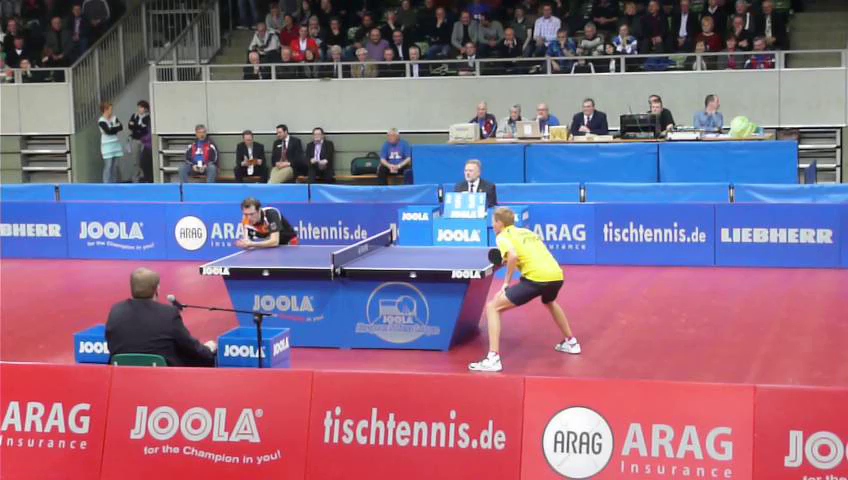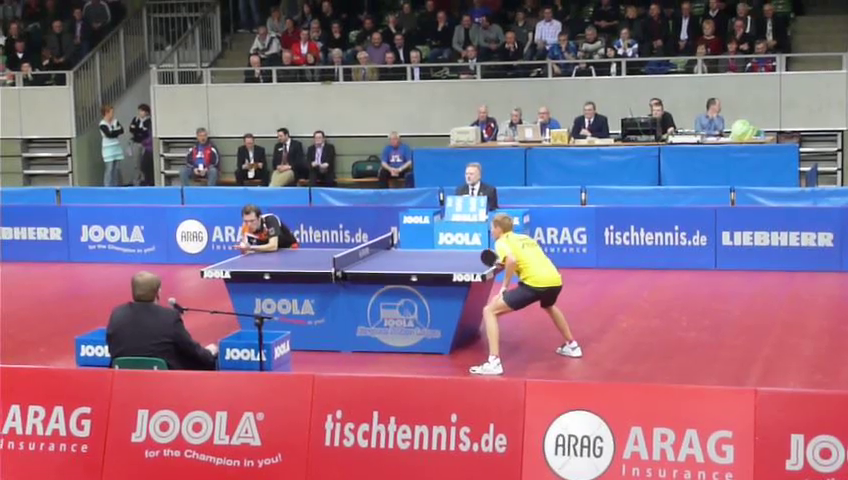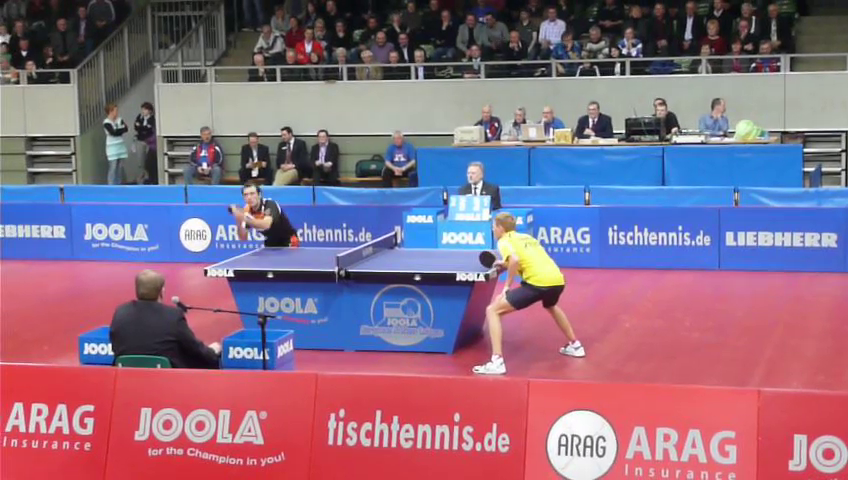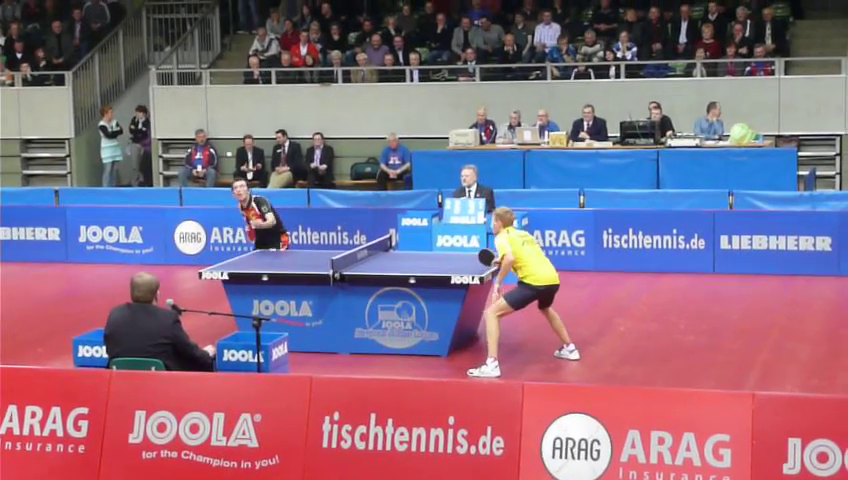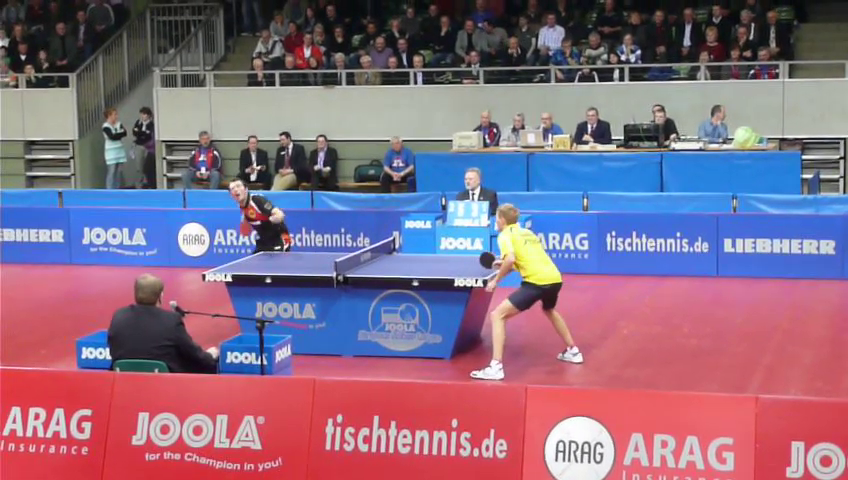
dt=0.3s
person 1, frame 1
left shoulder: (503, 236)
right shoulder: (527, 232)
left elbow: (513, 256)
left wrist: (506, 282)
left hip: (536, 278)
right hip: (556, 276)
left knee: (492, 307)
right knee: (549, 303)
left ankle: (493, 358)
right ankle: (571, 342)
person 1, frame 2
left shoulder: (501, 242)
right shoulder: (525, 238)
left elbow: (512, 260)
left wrist: (505, 286)
right wrist: (504, 264)
left hip: (535, 284)
right hip: (555, 281)
left knee: (489, 311)
right knee: (549, 307)
left ankle: (494, 362)
right ankle: (572, 345)
person 1, frame 3
left shoulder: (504, 241)
right shoulder: (527, 237)
left elbow: (515, 260)
left wrist: (507, 285)
right wrist: (505, 264)
left hip: (538, 283)
right hip: (557, 280)
left knee: (492, 311)
right knee: (551, 307)
left ankle: (497, 361)
right ankle: (575, 345)
person 1, frame 4
left shoulder: (502, 237)
right shoulder: (525, 234)
left elbow: (510, 259)
left wrist: (498, 283)
right wrist: (502, 262)
left hip: (534, 282)
right hip: (553, 279)
left knee: (491, 313)
right knee: (545, 309)
left ankle: (492, 364)
right ankle: (569, 348)
person 1, frame 5
left shoulder: (505, 235)
right shoulder: (527, 232)
left elbow: (510, 257)
left wrist: (494, 280)
right wrist: (506, 265)
left hip: (537, 282)
right hip: (554, 279)
left knee: (497, 315)
right knee: (550, 312)
left ankle: (496, 366)
right ankle: (572, 351)
